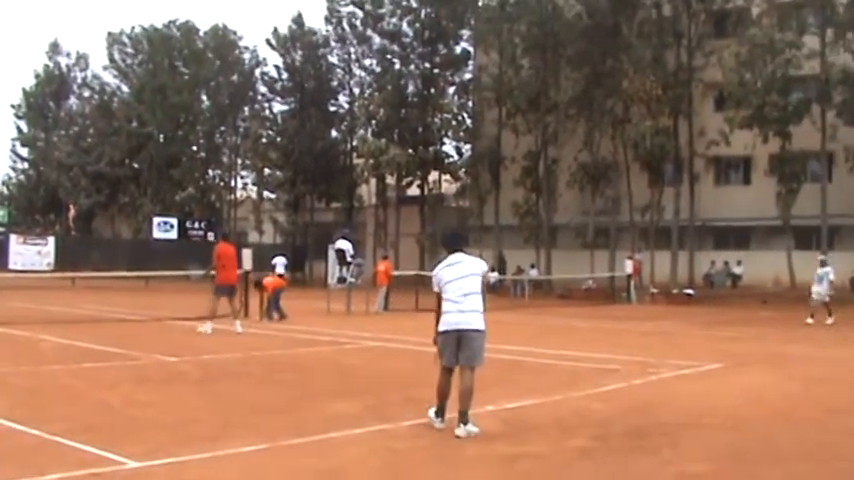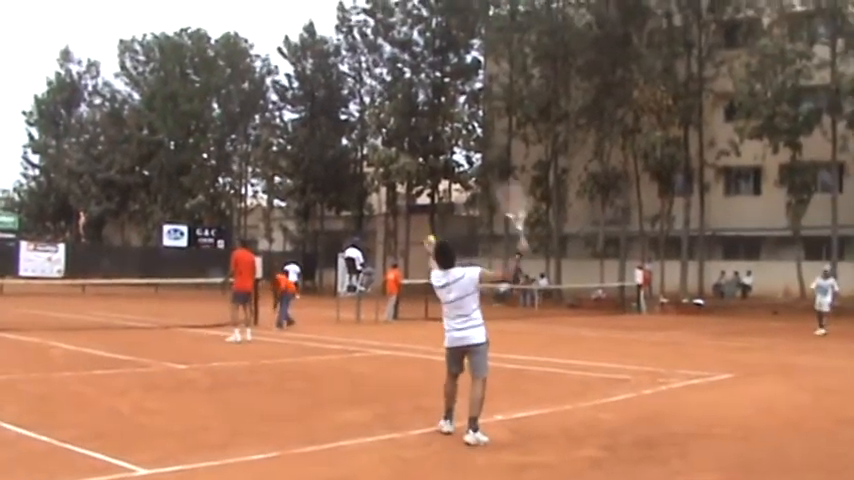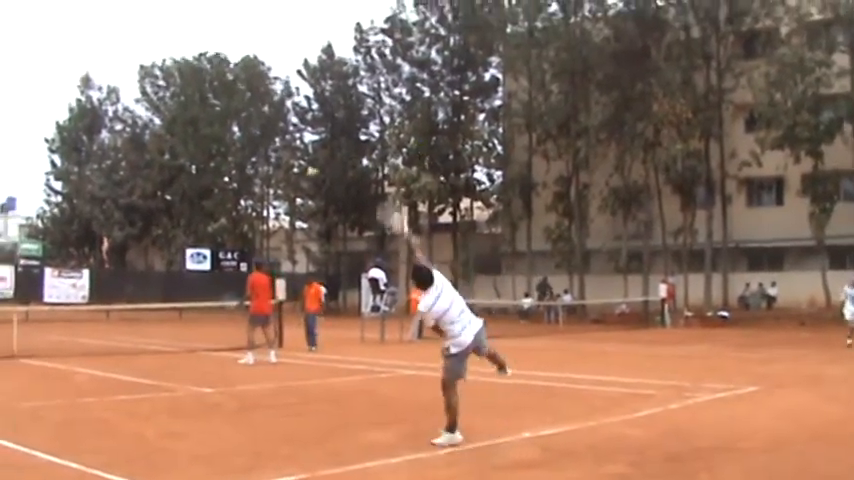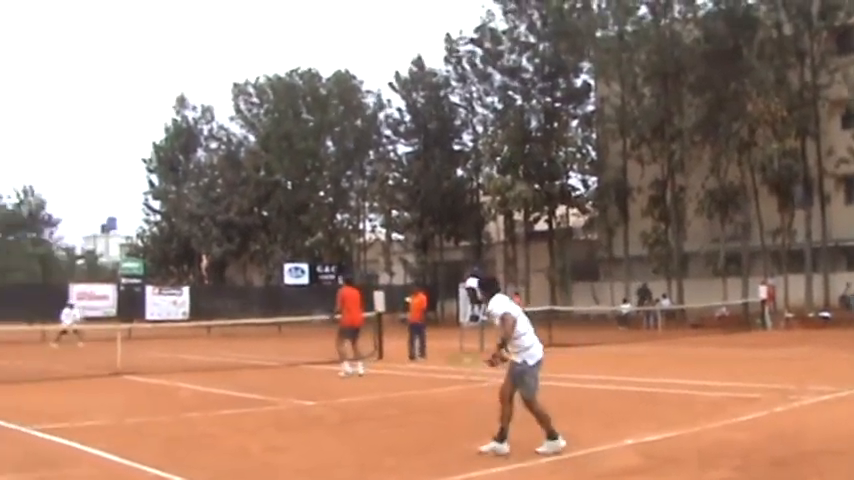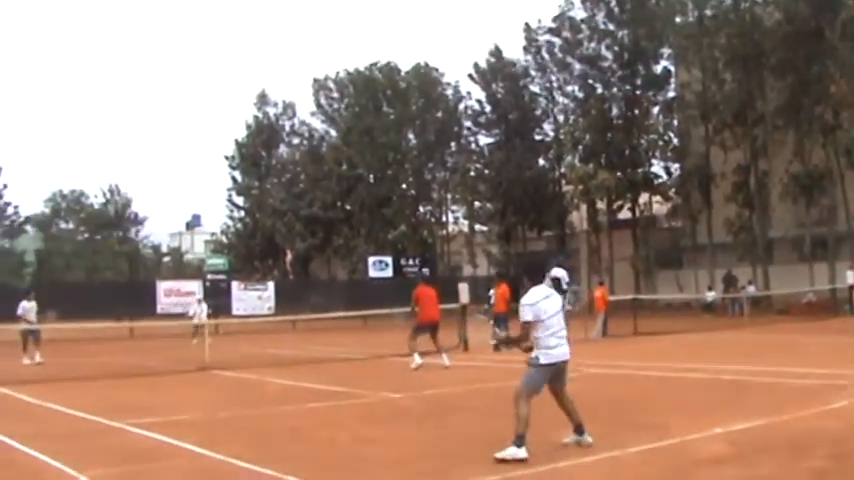
dt=0.5s
person 1, frame 1
left shoulder: (439, 270)
right shoulder: (479, 264)
right elbow: (481, 297)
left wrist: (437, 332)
left hip: (448, 324)
right hip: (473, 323)
left knee: (446, 370)
right knee: (467, 372)
left ankle: (439, 416)
right ankle: (463, 423)
person 1, frame 2
left shoulder: (436, 278)
right shoulder: (471, 274)
left elbow: (434, 263)
right elbow: (505, 277)
left wrist: (430, 250)
right wrist: (518, 259)
left hip: (453, 339)
right hip: (476, 337)
left knee: (452, 376)
right knee: (479, 381)
left ankle: (447, 420)
right ankle: (472, 429)
person 1, frame 3
left shoulder: (424, 307)
right shoulder: (437, 278)
left elbow: (440, 332)
right elbow: (424, 264)
right wrist: (415, 247)
left hip: (458, 343)
right hip: (475, 327)
left knee: (448, 385)
right knee: (484, 350)
left ankle: (451, 432)
right ankle: (502, 367)
person 1, frame 4
left shoulder: (497, 305)
right shoulder: (500, 304)
left elbow: (511, 323)
left wrist: (499, 348)
right wrist: (498, 354)
left hip: (526, 358)
right hip: (520, 357)
left knee: (530, 401)
right knee: (504, 394)
left ankle: (554, 440)
right ankle: (500, 440)
person 1, frame 5
left shoulder: (528, 301)
right shoulder: (554, 295)
left elbow: (525, 335)
left wrist: (507, 340)
left hip: (545, 357)
right hip: (562, 354)
left knee: (521, 397)
right knee: (560, 392)
left ankle: (518, 447)
right ankle: (581, 434)
